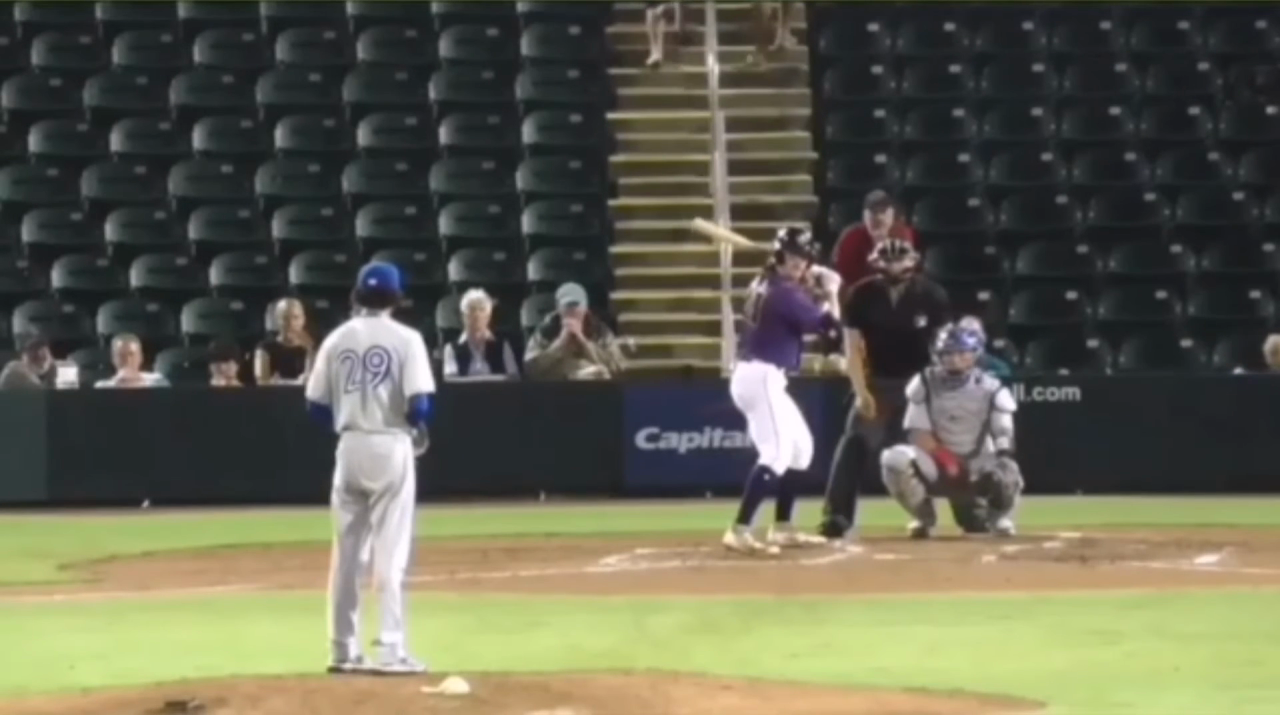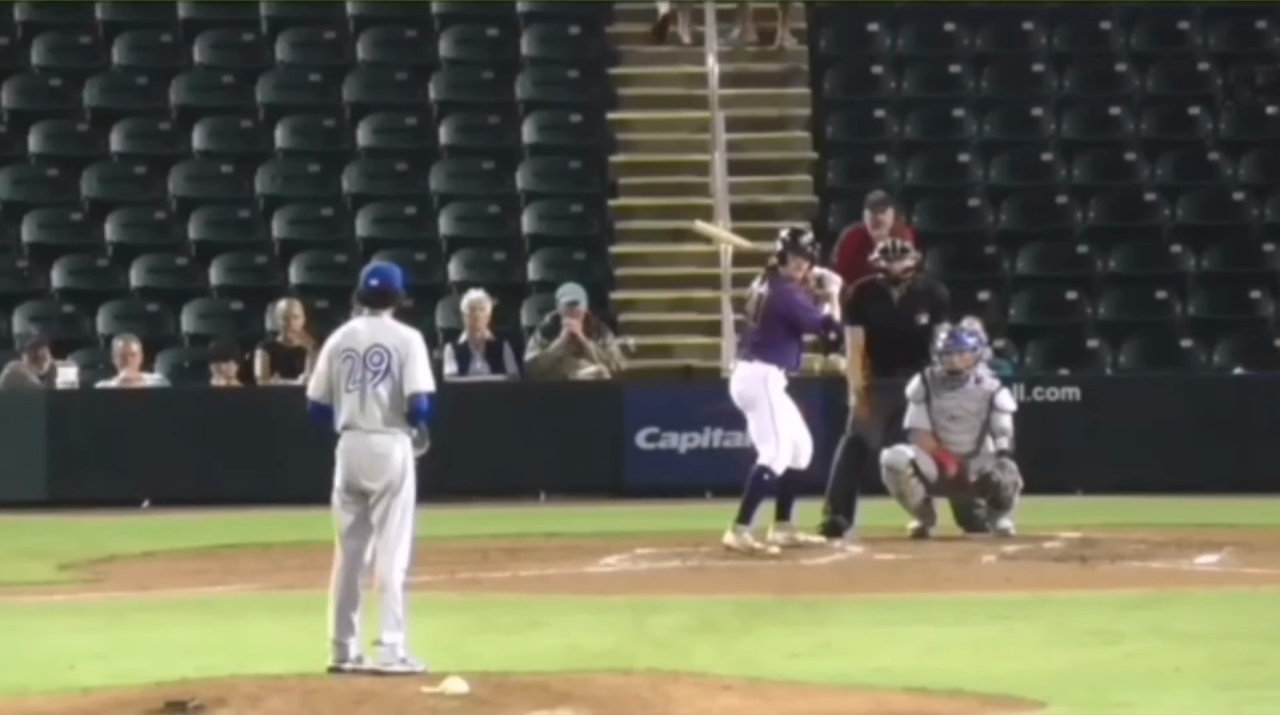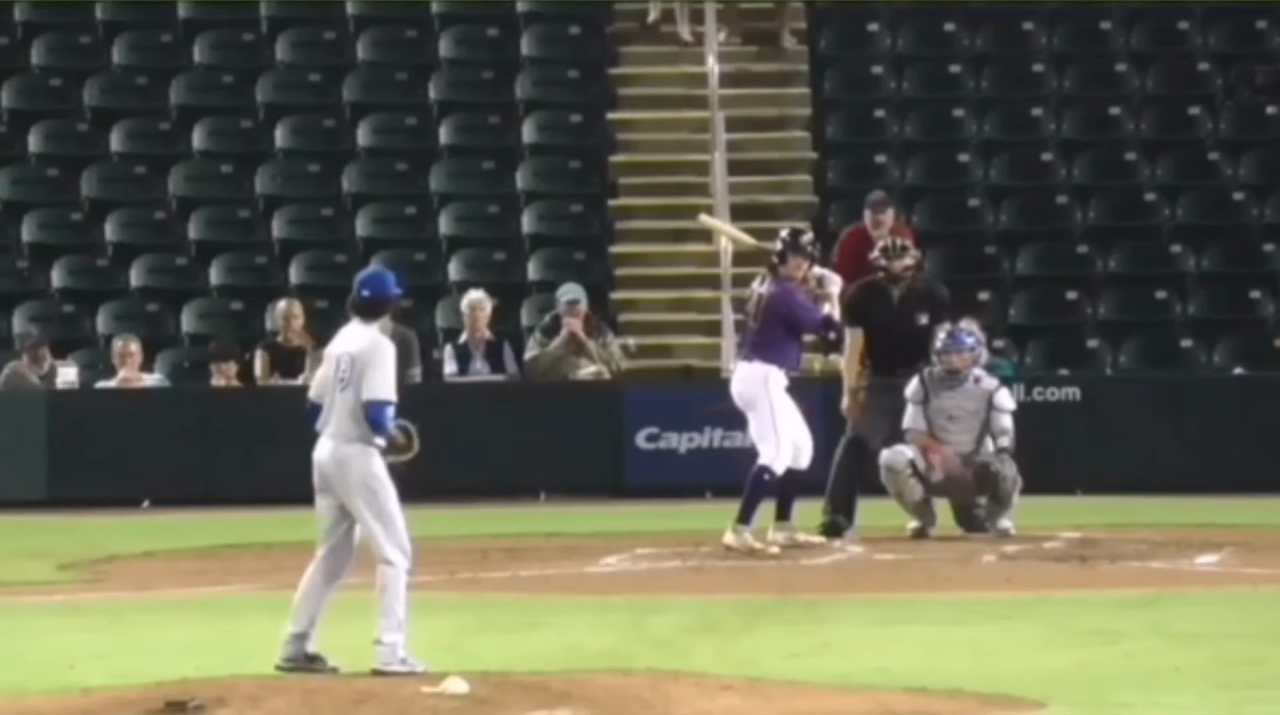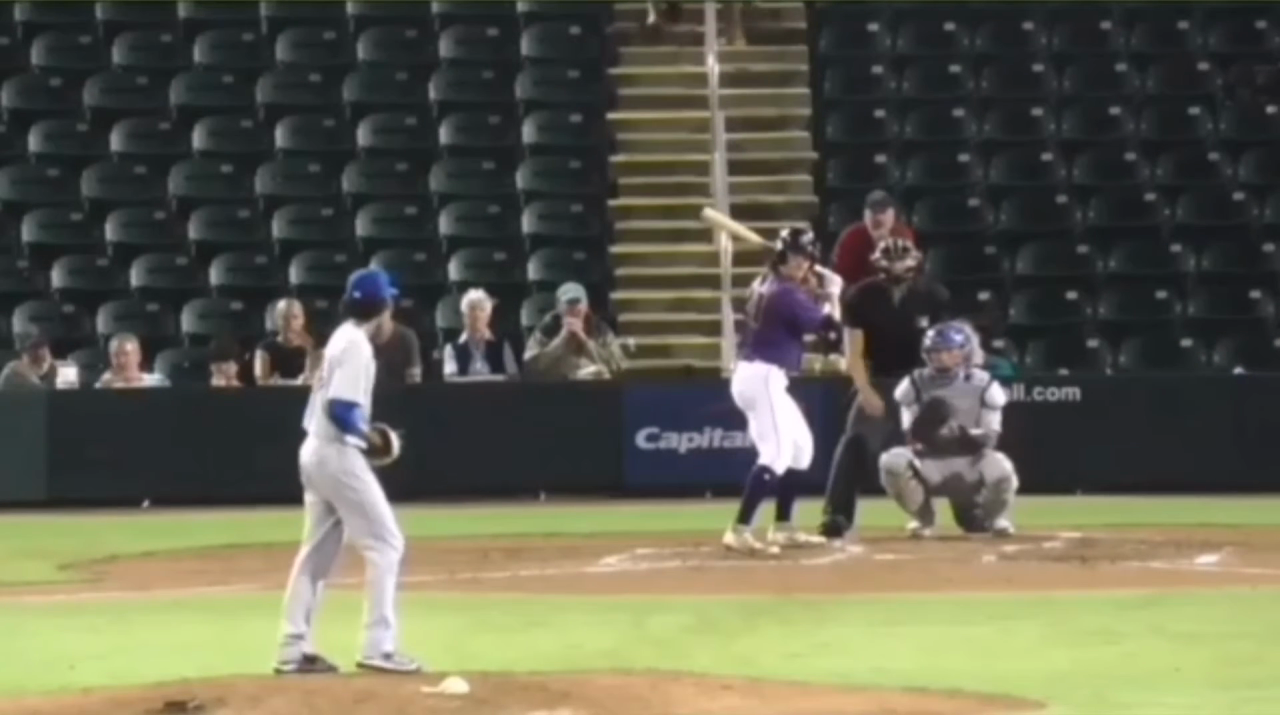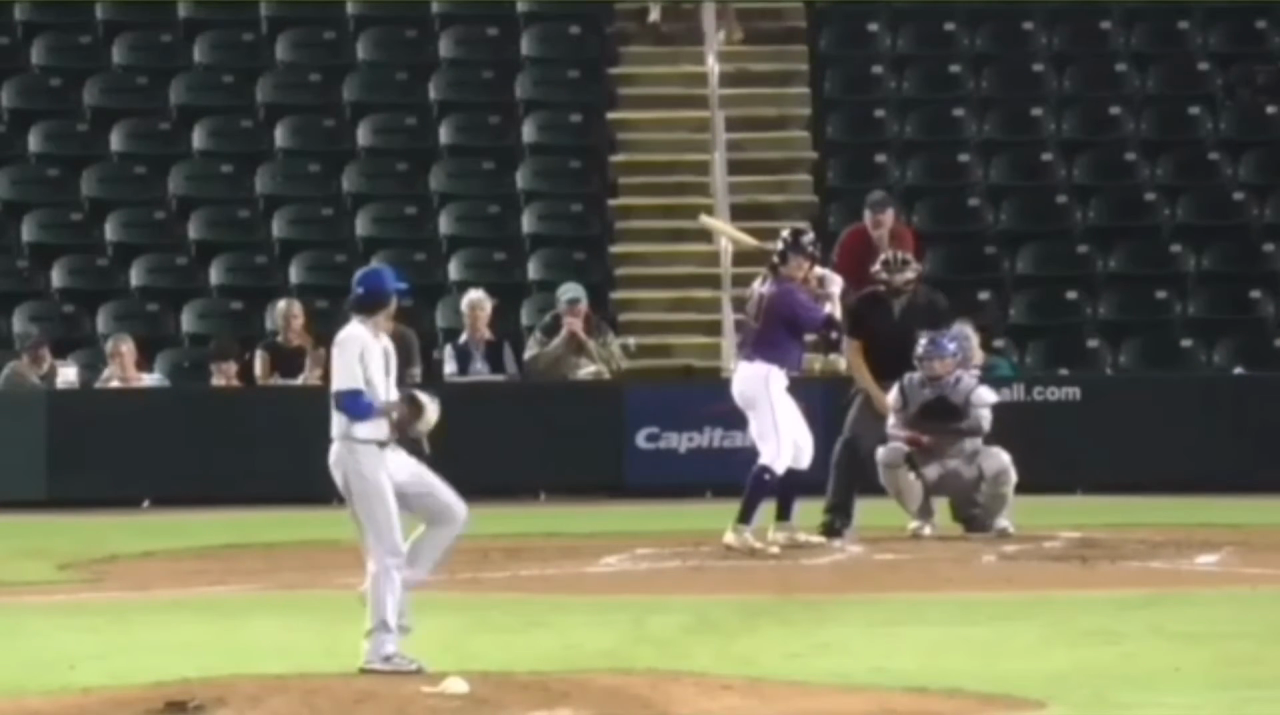
dt=0.4s
person 1, frame 1
left shoulder: (336, 339)
right shoulder: (405, 338)
left elbow: (316, 405)
right elbow: (419, 405)
right wrist: (415, 427)
left hip: (349, 448)
right hip: (390, 447)
left knee: (346, 552)
right knee: (390, 553)
left ankle: (344, 649)
right ankle: (390, 651)
person 1, frame 2
left shoulder: (339, 339)
right shoulder: (406, 337)
left elbow: (317, 405)
right elbow: (420, 404)
right wrist: (416, 428)
left hip: (349, 449)
right hip: (390, 448)
left knee: (349, 553)
right knee: (391, 553)
left ankle: (344, 650)
right ankle: (391, 652)
person 1, frame 3
left shoulder: (339, 340)
right shoulder: (378, 345)
left elbow: (315, 404)
right elbow: (376, 411)
right wrist: (391, 433)
left hip: (326, 452)
right hip: (357, 455)
left knee: (332, 552)
right knee: (394, 551)
left ankle: (296, 647)
right ankle: (391, 652)
person 1, frame 4
left shoulder: (343, 337)
right shoulder: (357, 346)
right elbow: (339, 409)
left wrist: (362, 433)
right wrist: (369, 436)
left hip: (315, 451)
right hip: (338, 455)
left knee: (316, 552)
right knee: (385, 545)
left ankle: (293, 650)
right ankle: (378, 647)
person 1, frame 5
left shoulder: (381, 341)
right shoulder: (351, 339)
right elbow: (347, 401)
left wrist: (399, 408)
right wrist: (390, 407)
left hip: (383, 451)
right hip: (358, 455)
left knee: (451, 512)
right knee: (386, 551)
left ankle: (397, 587)
right ankle: (380, 651)
person 2, frame 1
left shoulder: (765, 283)
right shoulder: (784, 292)
right elbow: (828, 322)
left hip: (760, 376)
right hip: (761, 377)
left knee: (799, 447)
right knee: (777, 452)
left ankle: (782, 528)
right ankle: (739, 531)
person 2, frame 2
left shoulder: (766, 283)
right shoulder: (786, 292)
left elbow: (800, 316)
right elbow: (828, 324)
left hip: (758, 376)
right hip: (760, 377)
left knee: (800, 446)
right knee: (776, 452)
left ankle: (782, 528)
right ankle: (739, 531)
person 2, frame 3
left shoulder: (767, 284)
right shoulder: (785, 292)
left elbow: (800, 314)
right elbow: (828, 324)
left hip: (759, 376)
right hip: (761, 377)
left knee: (800, 446)
right knee: (777, 453)
left ankle: (782, 528)
right ankle: (739, 531)
person 2, frame 4
left shoulder: (768, 284)
right shoulder: (786, 292)
left elbow: (802, 313)
right elbow: (829, 323)
left wrist: (820, 292)
left hip: (760, 376)
right hip: (762, 377)
left knee: (800, 446)
right knee: (777, 453)
left ankle: (782, 528)
right ankle: (739, 531)
person 2, frame 5
left shoulder: (766, 284)
right shoulder: (787, 292)
right elbow: (830, 324)
left hip: (760, 376)
right hip: (762, 377)
left knee: (800, 447)
right knee: (777, 453)
left ankle: (782, 528)
right ankle: (739, 530)
person 3, frame 1
left shoulder: (931, 294)
right shoulder: (861, 295)
right elbow: (853, 348)
right wrist: (861, 392)
right hip: (877, 382)
right knee: (855, 445)
right ankle: (836, 519)
person 3, frame 2
left shoulder: (933, 292)
right shoulder: (862, 294)
right elbow: (854, 347)
right wrist: (856, 390)
right hip: (878, 381)
right knee: (856, 444)
right ankle: (836, 518)
person 3, frame 3
left shoulder: (932, 293)
right shoulder: (861, 295)
right elbow: (853, 346)
right wrist: (849, 392)
right hip: (878, 381)
right knee: (856, 445)
right ankle: (836, 518)
person 3, frame 4
left shoulder: (933, 295)
right shoulder: (861, 296)
right elbow: (853, 350)
right wrist: (865, 391)
right hip: (878, 381)
right knee: (855, 445)
right ankle: (836, 518)
person 3, frame 5
left shoulder: (933, 304)
right shoulder: (862, 305)
right elbow: (854, 355)
right wrist: (876, 394)
right hip: (877, 386)
right knee: (851, 445)
right ankle: (835, 518)
person 4, frame 1
left shoulder: (991, 388)
right shoulder: (925, 384)
left elbow: (1004, 437)
right elbow: (917, 434)
left wrist: (1004, 462)
right wrist: (947, 460)
left hip: (978, 465)
right hip: (937, 462)
left knee: (1006, 475)
right knee: (895, 459)
left ankle: (997, 515)
right ankle: (924, 517)
person 4, frame 2
left shoulder: (991, 388)
right shoulder: (925, 383)
left elbow: (1004, 435)
right elbow: (918, 434)
left wrist: (1003, 463)
right wrist: (947, 460)
left hip: (978, 464)
right hip: (935, 462)
left knee: (1006, 476)
right knee: (893, 458)
left ankle: (997, 515)
right ankle: (924, 516)
person 4, frame 3
left shoulder: (990, 388)
right shoulder: (924, 383)
left elbow: (1004, 434)
right elbow: (913, 434)
left wrist: (1003, 460)
right wrist: (938, 451)
left hip: (977, 465)
right hip: (934, 464)
left knee: (1006, 475)
right knee: (892, 459)
left ankle: (996, 516)
right ankle: (923, 517)
person 4, frame 4
left shoulder: (982, 384)
right shoulder: (916, 383)
left elbow: (990, 437)
right elbow: (911, 432)
left wrist: (962, 434)
right wrist: (922, 429)
left hip: (971, 460)
right hip: (931, 461)
left knee: (1001, 469)
right knee: (892, 461)
left ankle: (994, 517)
right ankle: (923, 517)
person 4, frame 5
left shoulder: (971, 387)
right shoulder: (907, 387)
left elbow: (981, 426)
right elbow: (893, 433)
left wrist: (944, 426)
right wrist: (915, 437)
left hip: (966, 461)
right hip: (926, 462)
left knee: (999, 462)
right knee: (888, 456)
left ankle: (995, 517)
right ankle: (922, 517)
